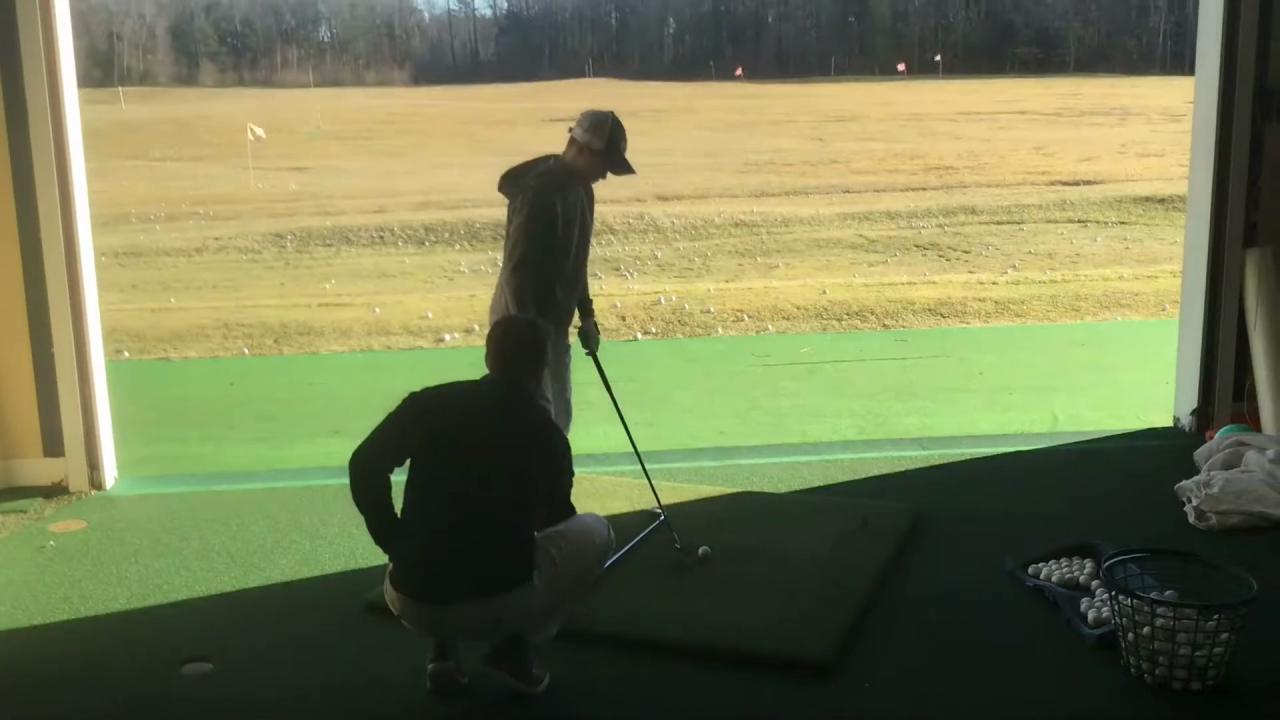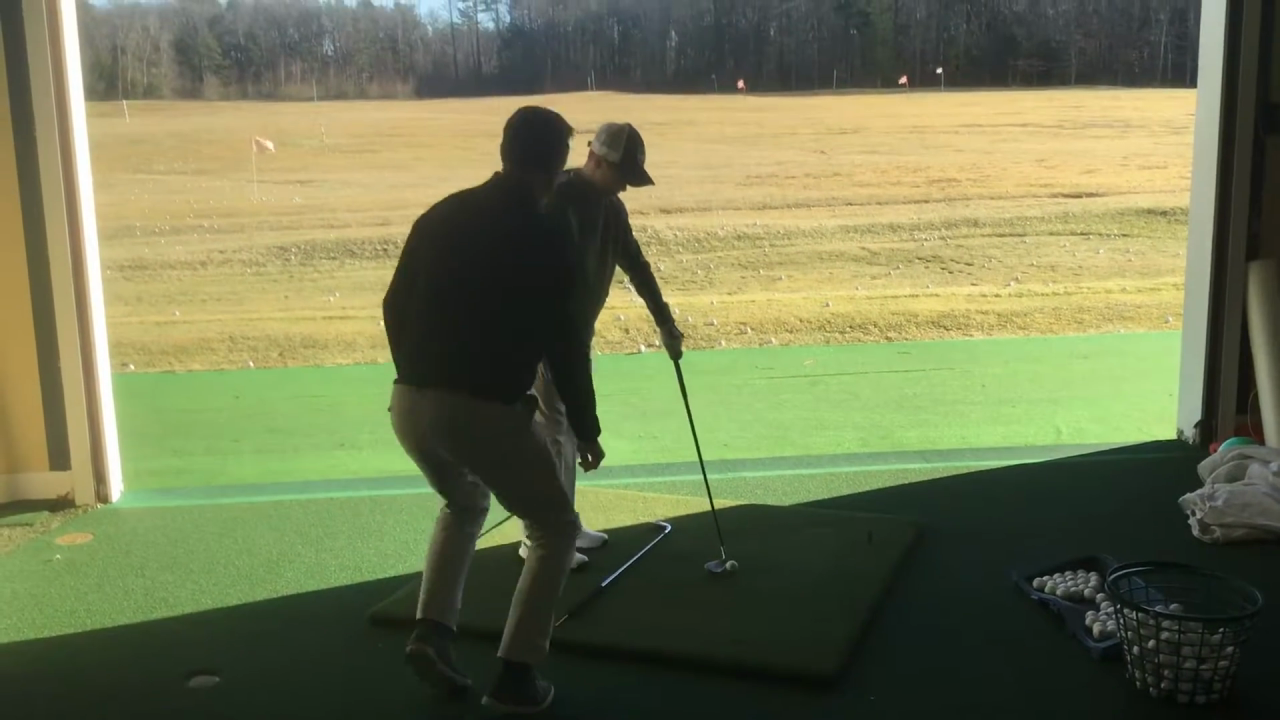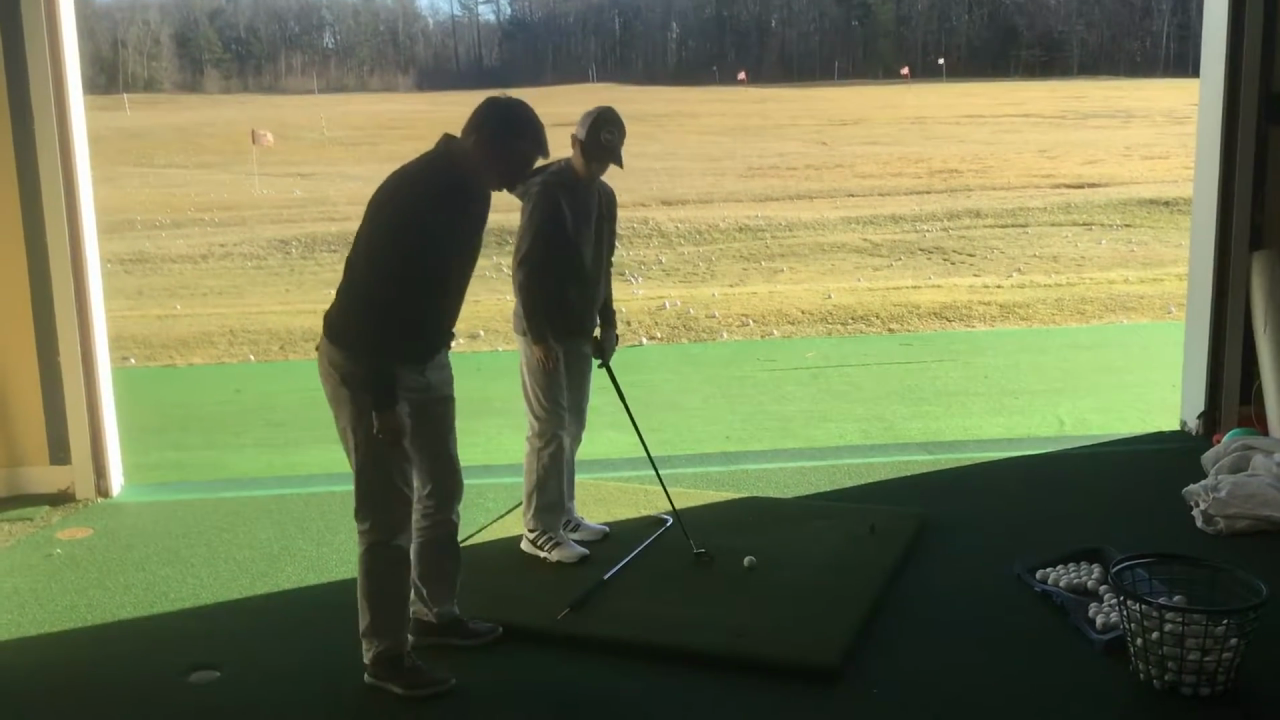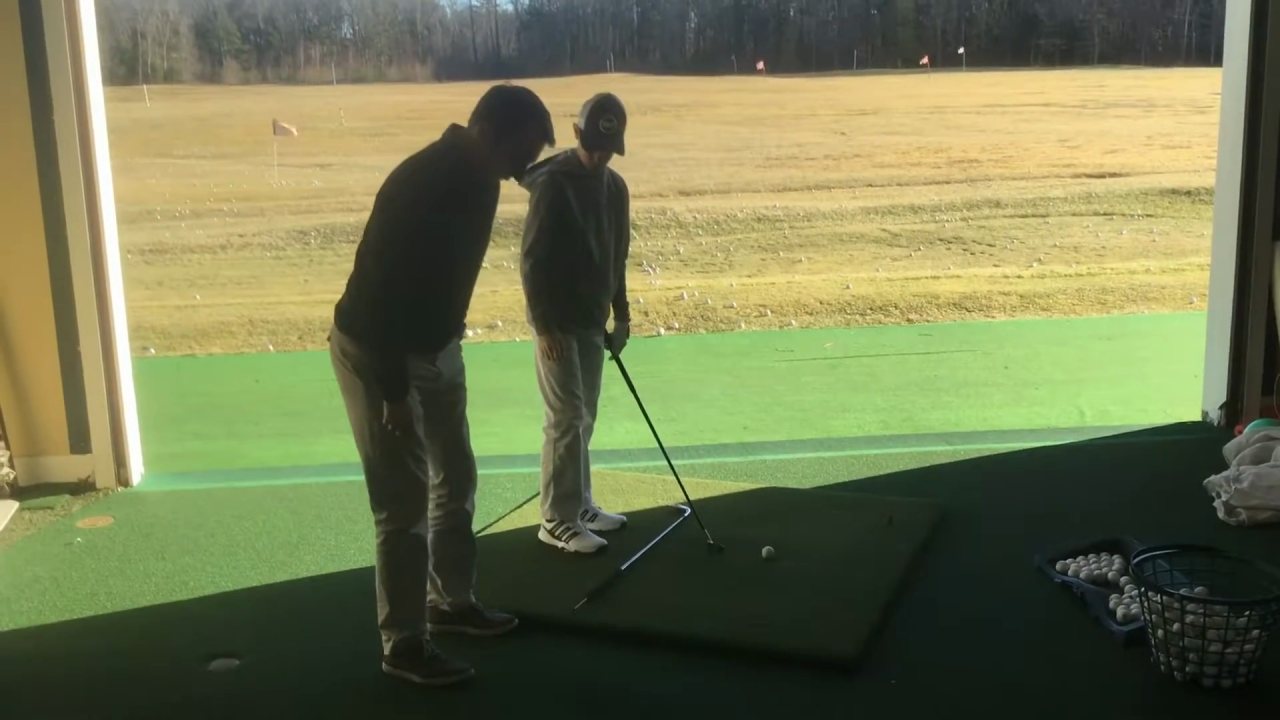
dt=1s
person 1, frame 1
left shoulder: (428, 404)
right shoulder: (546, 433)
left elbow: (365, 467)
right elbow: (557, 518)
left wrist: (397, 548)
left hip: (412, 604)
right hip: (504, 603)
right knee: (597, 531)
left ankle: (443, 647)
right ankle: (515, 645)
person 1, frame 2
left shoulder: (440, 215)
right shoulder: (542, 240)
left elbow: (396, 304)
right elbow: (562, 344)
right wrist: (586, 430)
left hip: (411, 403)
right hip: (485, 409)
left knee: (463, 506)
right knee: (556, 526)
left ankle: (431, 635)
person 1, frame 3
left shoulder: (469, 191)
right shoulder: (409, 196)
right elbow: (367, 299)
right wrist: (383, 400)
left hip: (425, 358)
right hip: (365, 363)
left knee: (440, 486)
right knee: (388, 509)
left ankle: (433, 611)
right ankle: (383, 654)
person 1, frame 4
left shoulder: (478, 181)
right shoulder: (419, 186)
right elbow: (381, 292)
right wrist: (394, 391)
left hip: (437, 348)
right hip: (378, 352)
left knee: (455, 479)
right knee: (404, 498)
left ankle: (451, 601)
right ankle: (403, 643)
person 2, frame 1
left shoulder: (581, 191)
right shoulder: (537, 193)
right elbow: (516, 271)
left wrist: (587, 317)
left hip: (555, 324)
left knee: (559, 416)
person 2, frame 2
left shoulder: (610, 207)
right shoulder: (555, 204)
left elbow: (635, 264)
left wrist: (664, 320)
left hip: (577, 335)
left knee: (574, 432)
right knee: (551, 434)
right ankle: (539, 536)
person 2, frame 3
left shoulder: (604, 197)
right shoulder: (546, 193)
right elbow: (525, 269)
left wrist: (607, 323)
right wrist: (539, 335)
left hip: (579, 330)
right hip: (544, 331)
left knee: (572, 427)
right knee: (549, 429)
left ankle: (563, 515)
right ankle: (539, 530)
person 2, frame 4
left shoulder: (615, 187)
right shoulder: (552, 184)
right elbow: (533, 261)
left wrist: (620, 314)
right wrist: (544, 326)
left hip: (593, 320)
right hip: (558, 322)
left knee: (584, 417)
right knee: (566, 419)
left ankle: (580, 505)
right ankle: (557, 520)
